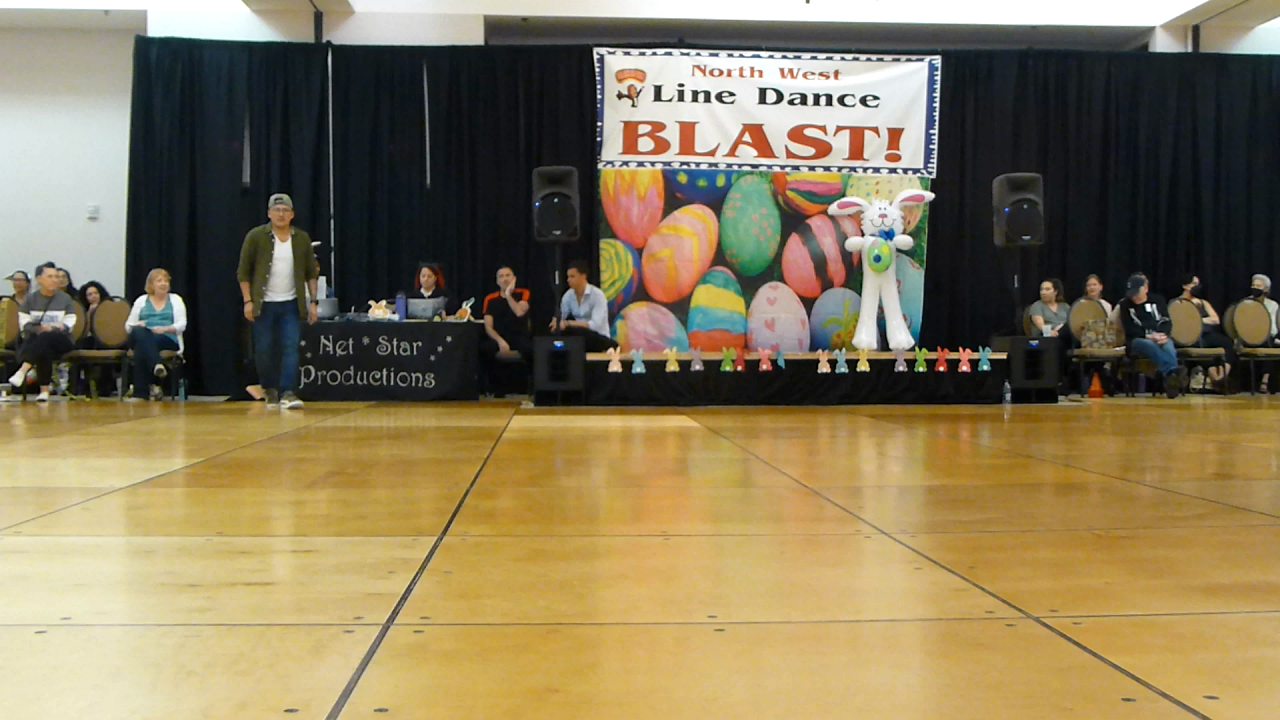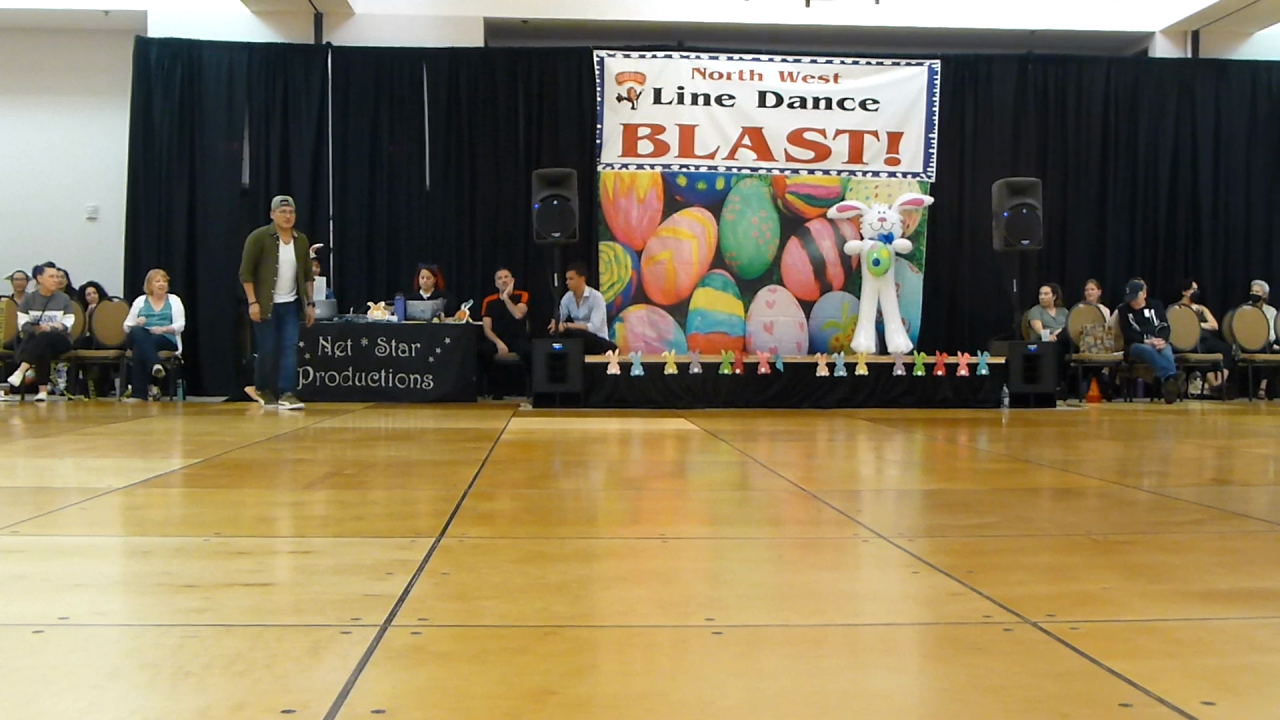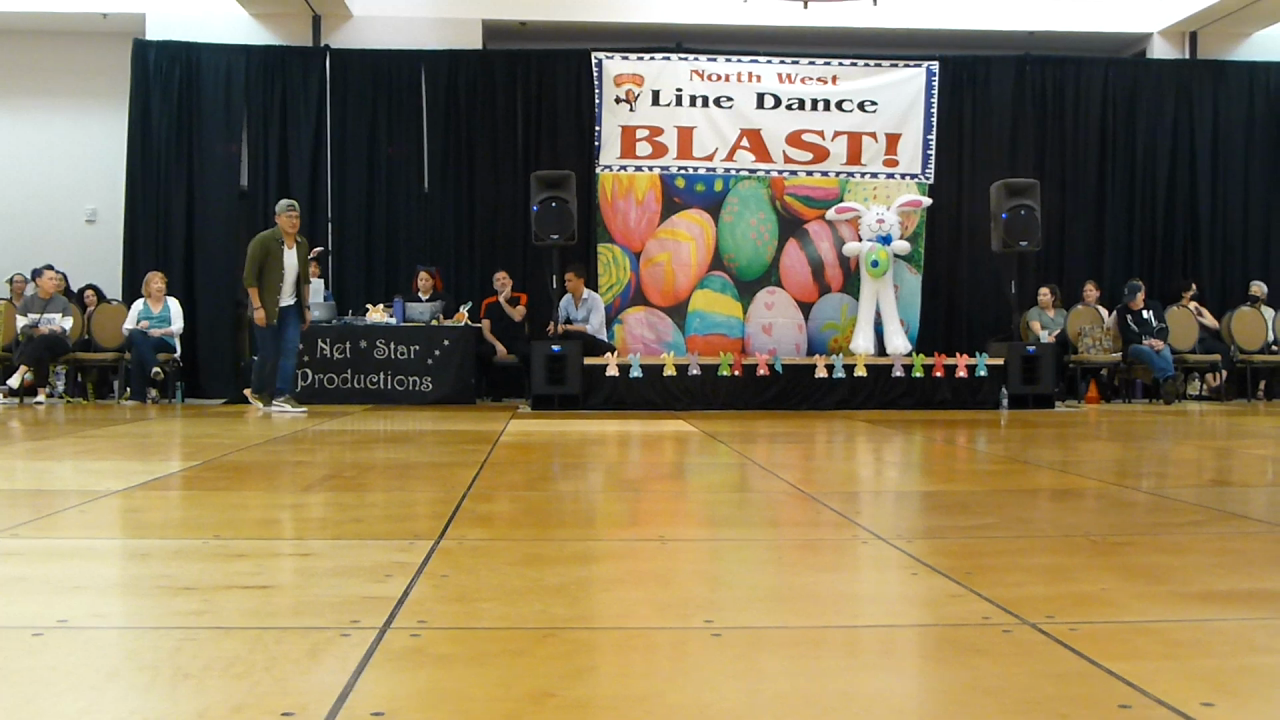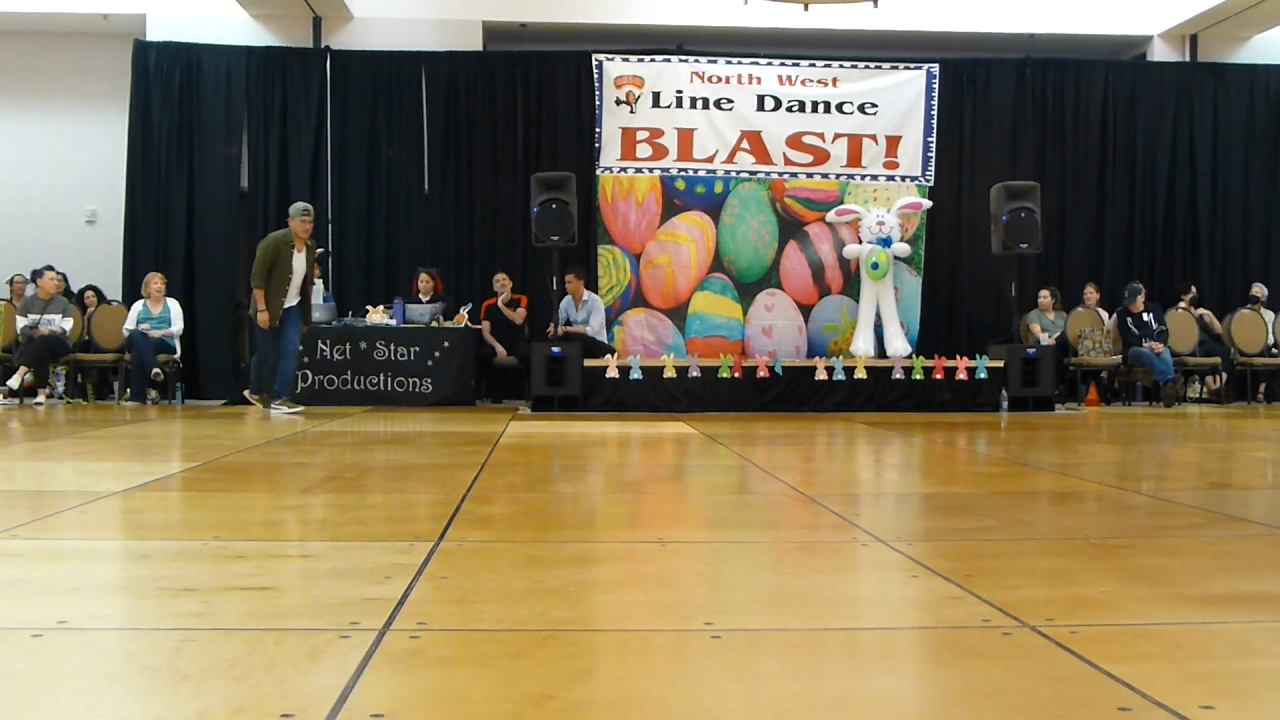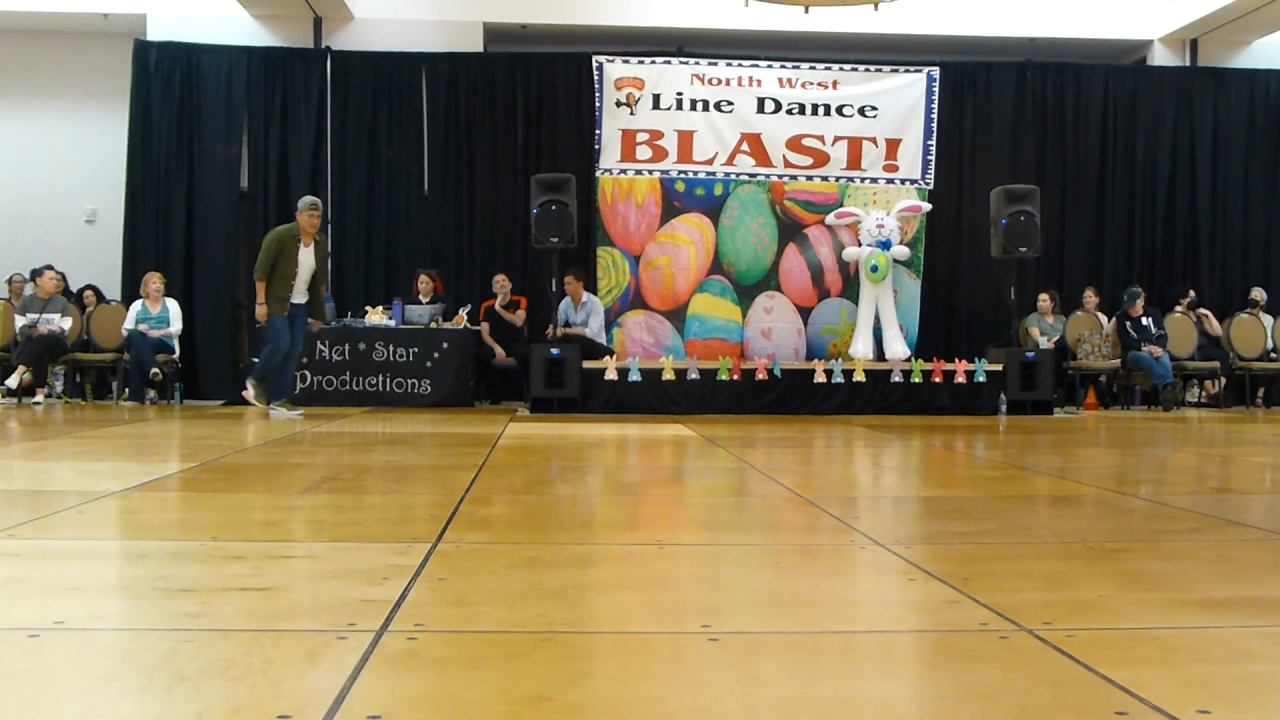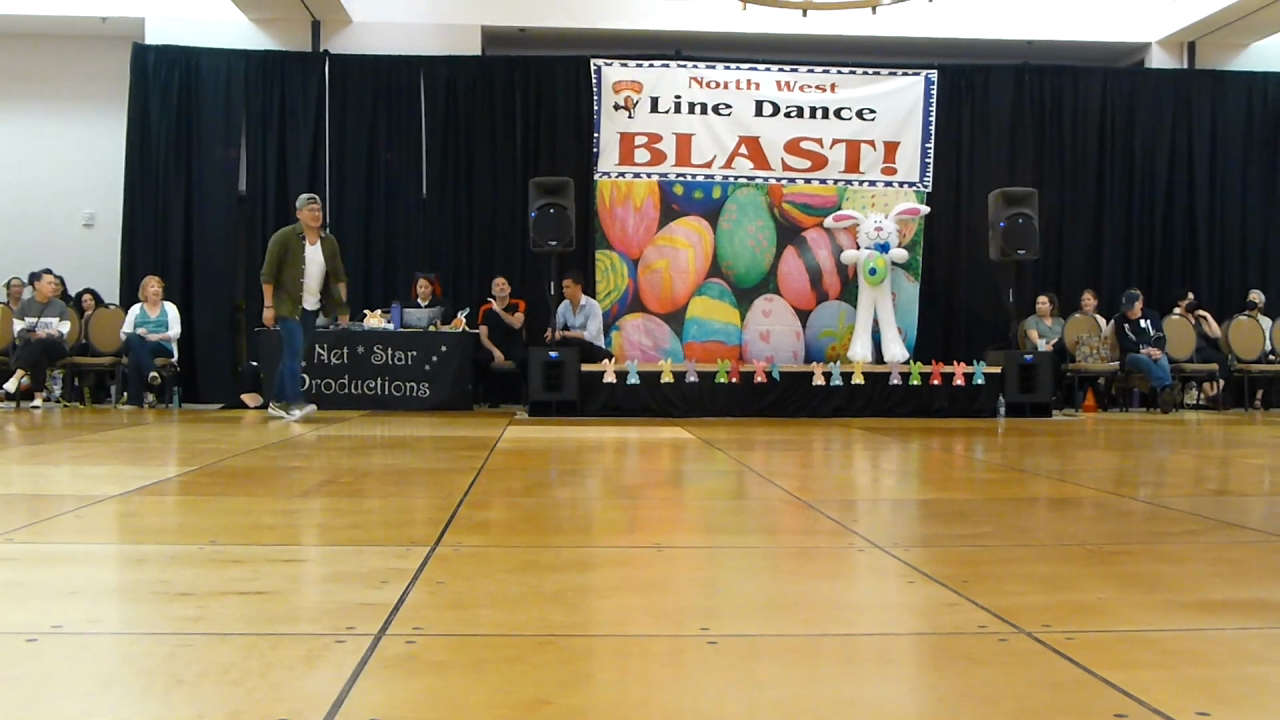
dt=0.2s
person 1, frame 1
left shoulder: (302, 239)
right shoulder: (256, 236)
left elbow: (311, 273)
right elbow: (243, 271)
left wrist: (313, 301)
right wrist: (247, 301)
left hip: (291, 303)
right hip: (264, 303)
left knee: (291, 347)
right knee: (264, 349)
left ankle: (288, 393)
right ankle: (270, 387)
person 1, frame 2
left shoulder: (301, 241)
right shoulder: (259, 237)
left elbow: (307, 275)
right elbow: (246, 273)
left wrist: (310, 303)
right wrist: (252, 302)
left hip: (291, 304)
right hip: (265, 304)
left knee: (290, 348)
right knee: (267, 350)
left ankle: (286, 395)
right ankle: (261, 389)
person 1, frame 3
left shoulder: (302, 245)
right shoulder: (263, 241)
left elbow: (304, 279)
right elbow: (249, 276)
left wrist: (306, 308)
right wrist: (257, 307)
left hip: (291, 306)
right hip: (266, 307)
left knee: (291, 348)
right knee: (267, 353)
left ankle: (282, 397)
right ankle: (257, 392)
person 1, frame 4
left shoulder: (311, 247)
right shoulder: (274, 242)
left elbow: (308, 281)
right elbow: (257, 277)
left wrist: (306, 314)
right wrist: (261, 309)
left hip: (293, 307)
right hip: (269, 307)
left knee: (290, 351)
right knee: (267, 353)
left ankle: (280, 399)
right ankle: (256, 391)
person 1, frame 5
left shoulder: (321, 243)
right shoulder: (279, 236)
left elbow: (322, 278)
right elbow: (261, 270)
left wrist: (318, 311)
right wrist: (261, 302)
left hip: (302, 305)
right hip: (277, 301)
left knee: (294, 352)
right knee: (279, 345)
left ankle: (279, 399)
right ankle: (256, 380)
person 1, frame 6
left shoulder: (329, 242)
right shoulder: (284, 237)
left elbow: (338, 276)
right elbow: (267, 273)
left wrist: (343, 307)
right wrist: (268, 305)
left hip: (312, 308)
right hip: (288, 305)
left knee: (293, 353)
right knee: (295, 350)
left ankle: (279, 402)
right ankle: (295, 403)
